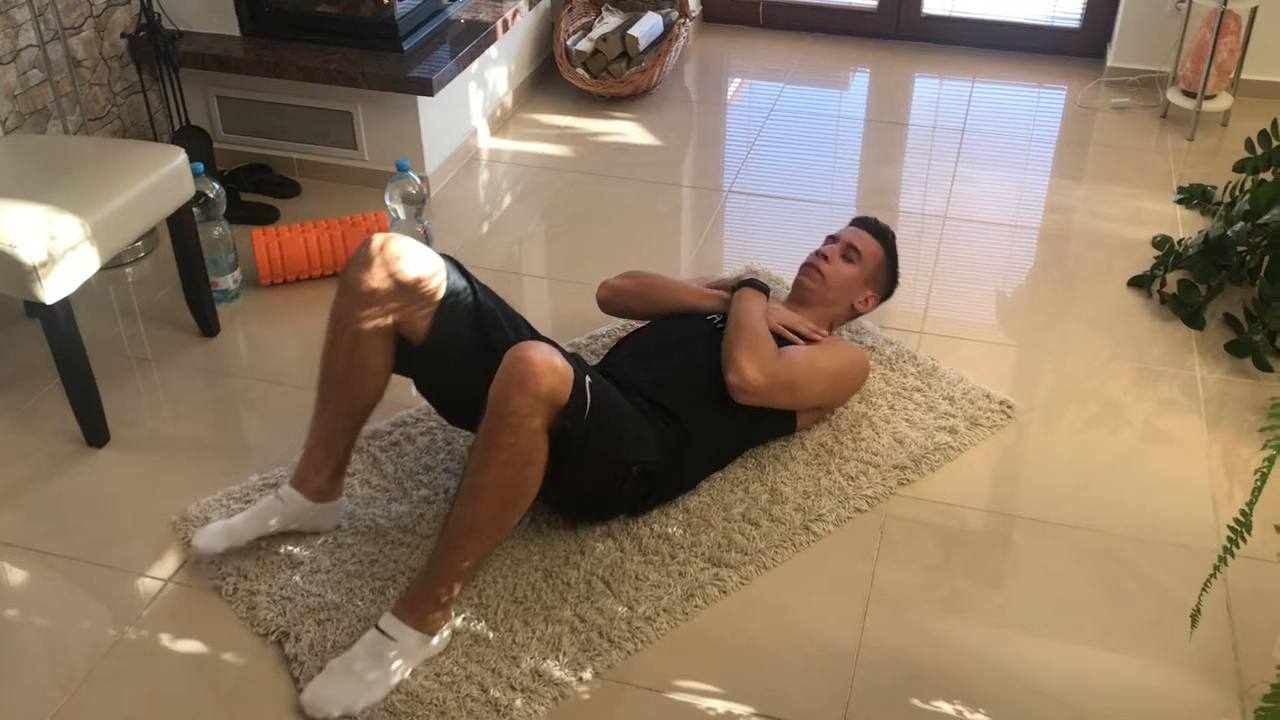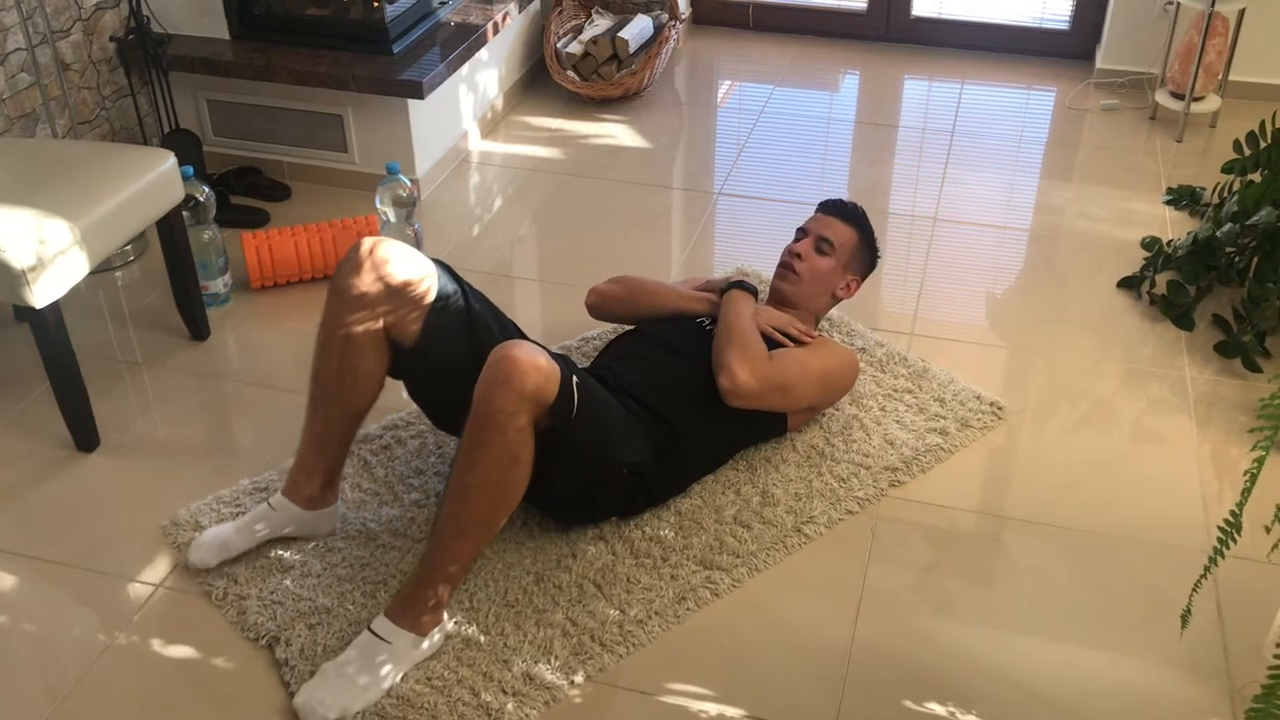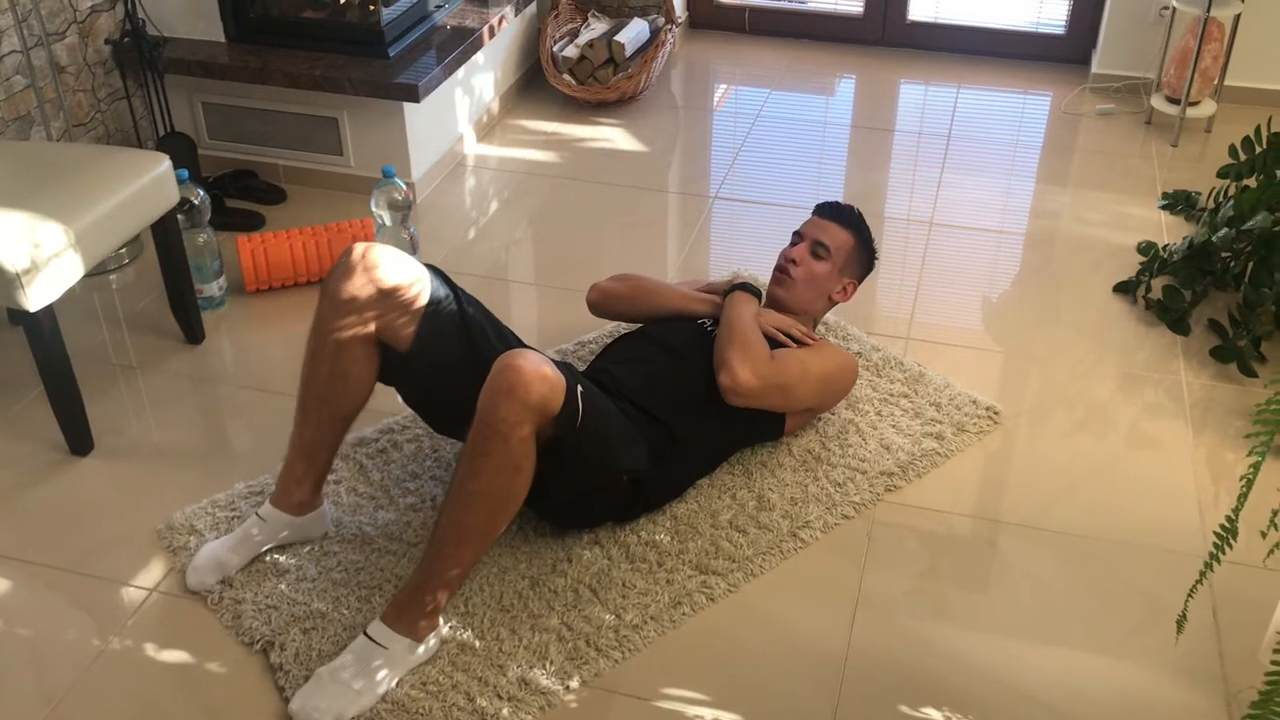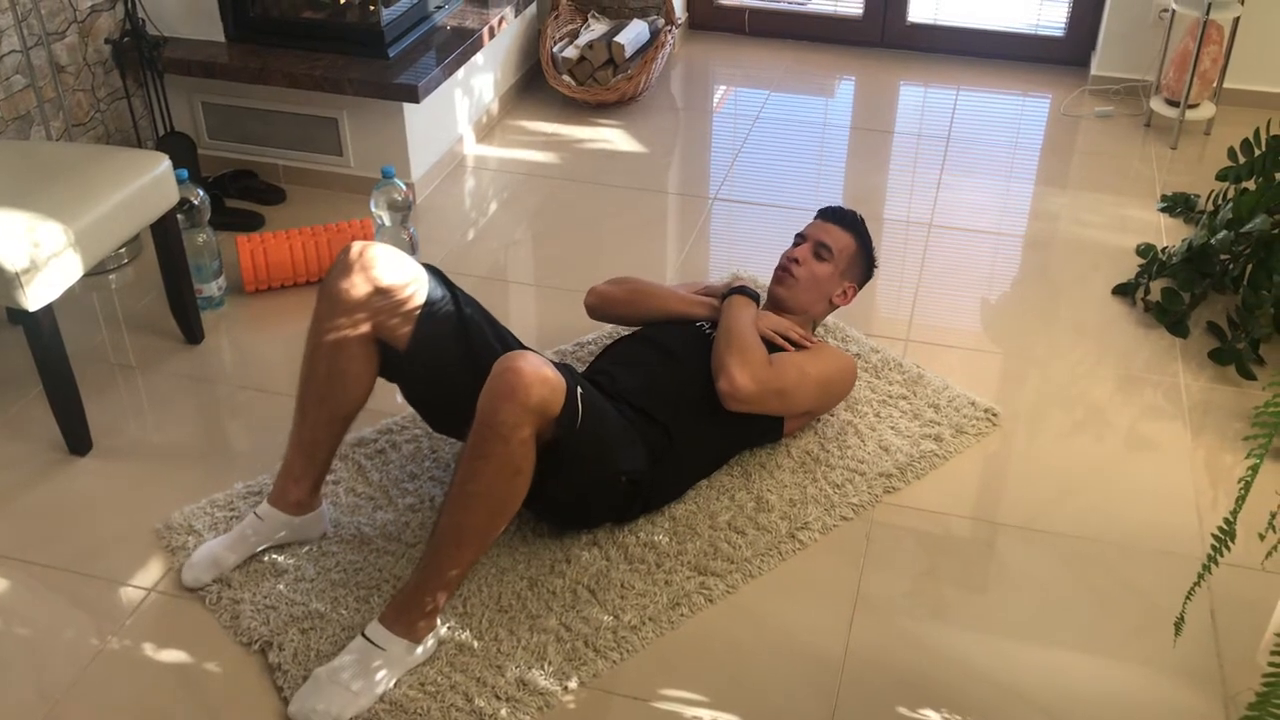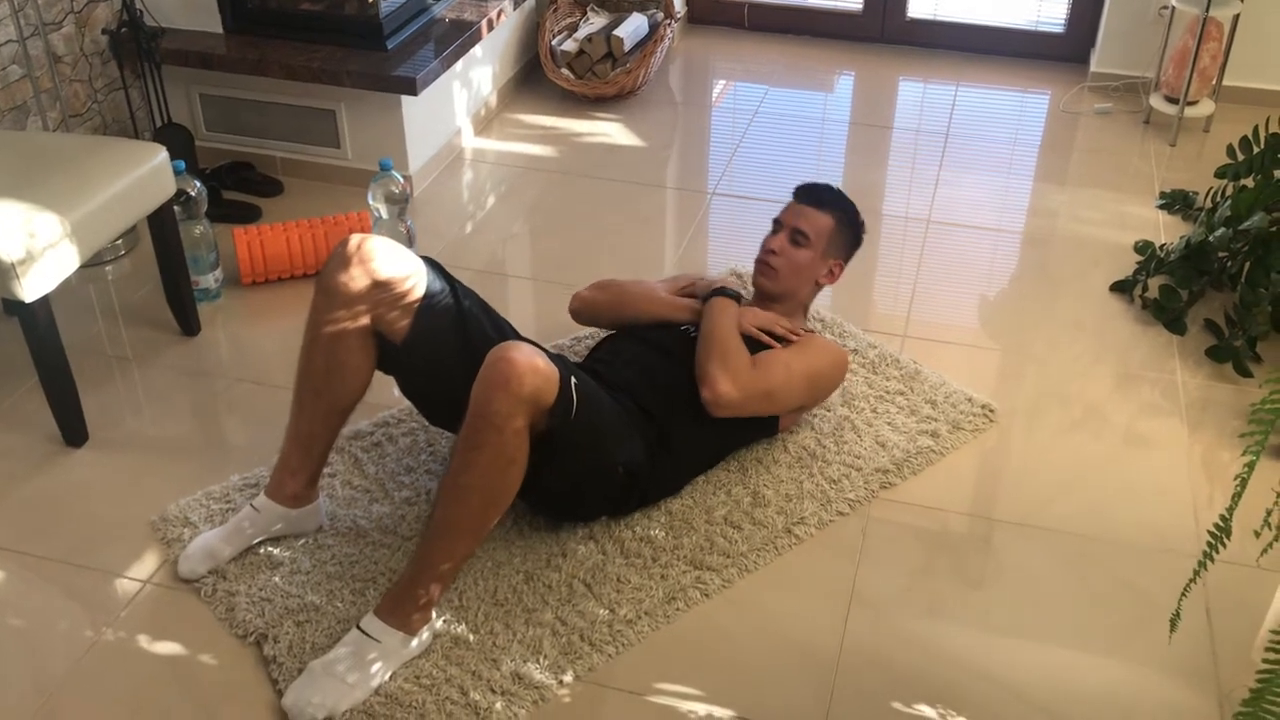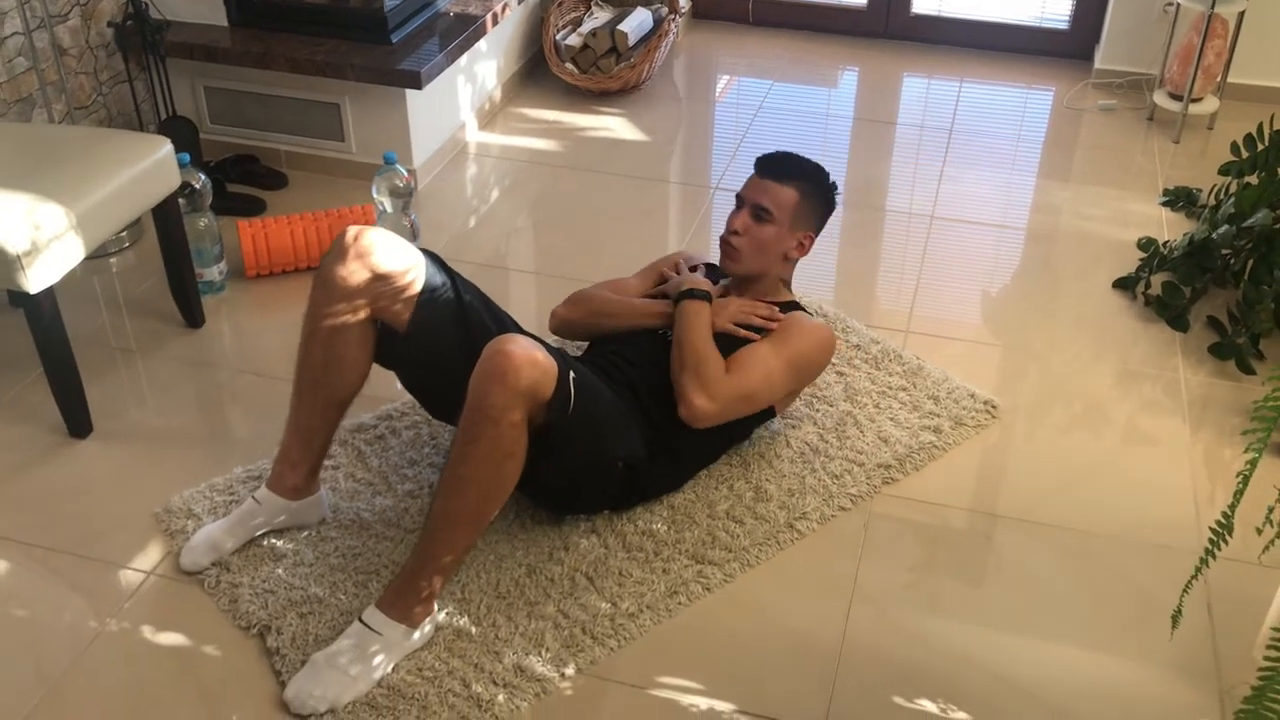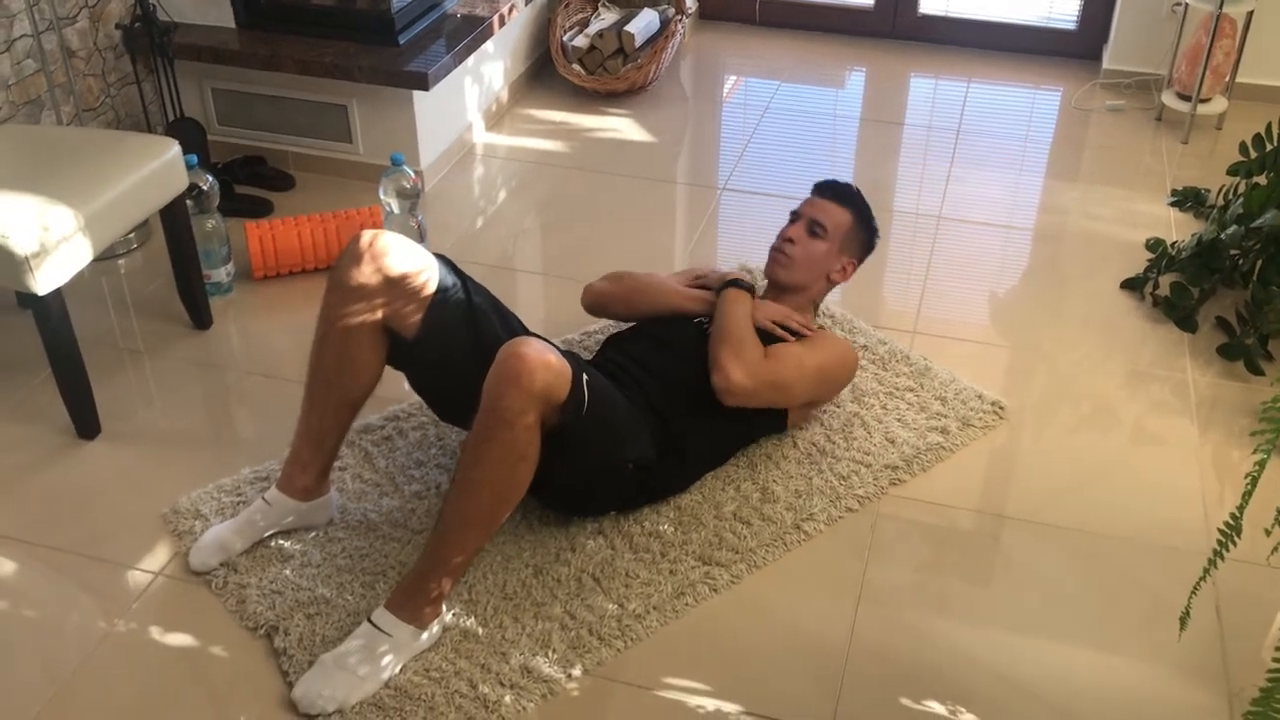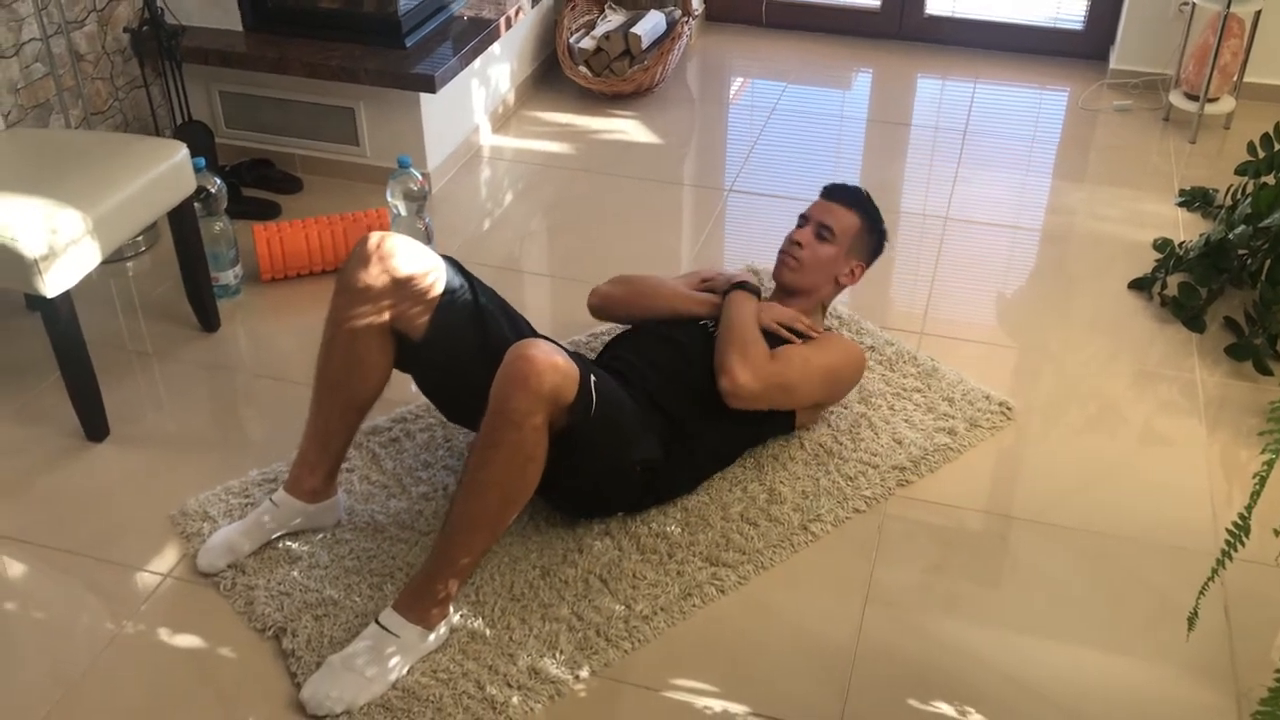
dt=0.4s
person 1, frame 1
left shoulder: (840, 362)
right shoulder: (743, 299)
left elbow: (747, 376)
right elbow: (615, 292)
left wrist: (748, 297)
right wrist: (736, 295)
left hip: (629, 455)
right hip: (555, 412)
left knee: (534, 368)
right knee: (388, 263)
left ankle: (418, 619)
right ankle: (314, 493)
person 1, frame 2
left shoulder: (829, 361)
right shoulder: (734, 299)
left elbow: (739, 380)
right elbow: (604, 298)
left wrist: (735, 299)
right wrist: (722, 298)
left hip: (621, 458)
right hip: (558, 411)
left knee: (517, 368)
right knee: (378, 266)
left ankle: (413, 620)
right ankle: (308, 498)
person 1, frame 3
left shoulder: (828, 365)
right shoulder: (731, 299)
left elbow: (739, 379)
right elbow: (605, 295)
left wrist: (738, 301)
right wrist: (725, 300)
left hip: (619, 461)
right hip: (554, 412)
left knee: (524, 378)
right knee: (368, 273)
left ankle: (411, 624)
right ankle: (295, 505)
person 1, frame 4
left shoulder: (826, 366)
right shoulder: (725, 300)
left elbow: (738, 384)
right elbow: (603, 298)
left wrist: (738, 303)
right wrist: (723, 303)
left hip: (618, 461)
right hip: (552, 410)
left knee: (524, 379)
right knee: (366, 272)
left ankle: (408, 625)
right ankle: (294, 503)
person 1, frame 5
left shoulder: (817, 357)
right shoulder: (717, 296)
left elbow: (722, 391)
right elbow: (587, 302)
left wrist: (719, 302)
right wrist: (707, 304)
left hip: (613, 455)
right hip: (542, 409)
left knee: (517, 369)
right knee: (364, 263)
left ankle: (405, 617)
right ankle: (291, 495)
person 1, frame 6
left shoulder: (803, 336)
right shoulder: (695, 270)
left elbow: (700, 402)
right elbow: (568, 316)
left wrist: (691, 301)
right wrist: (681, 302)
left hip: (613, 450)
right hip: (546, 396)
left knee: (513, 363)
right knee: (363, 255)
left ankle: (407, 608)
right ankle: (292, 489)
person 1, frame 7
left shoulder: (826, 354)
right shoulder: (721, 284)
left elbow: (734, 379)
right elbow: (600, 295)
left wrist: (732, 295)
right wrist: (716, 297)
left hip: (624, 451)
right hip: (555, 402)
left knee: (528, 365)
right knee: (376, 260)
left ankle: (416, 609)
right ankle: (302, 489)
person 1, frame 8
left shoulder: (834, 355)
right shoulder: (726, 289)
left elbow: (741, 383)
right elbow: (606, 298)
left wrist: (739, 296)
right wrist: (727, 298)
left hip: (629, 451)
right hip: (565, 402)
left knee: (536, 367)
right knee: (383, 261)
left ankle: (422, 612)
right ankle: (309, 491)
